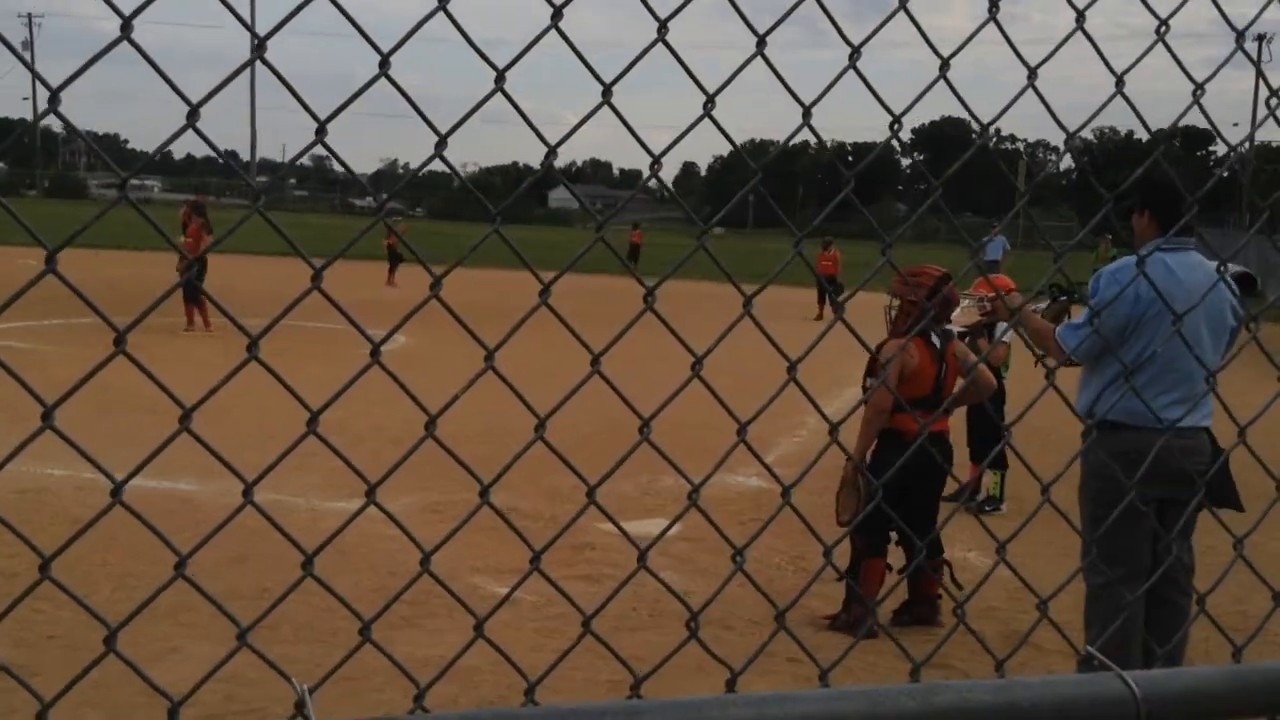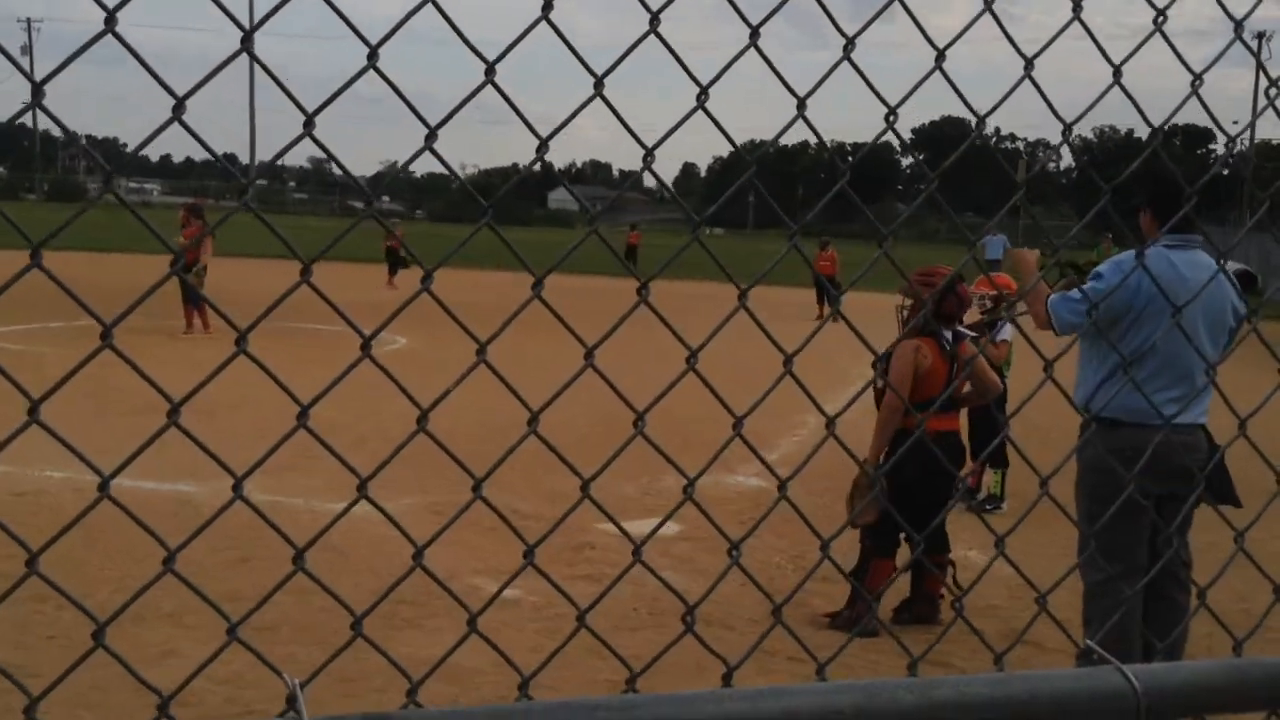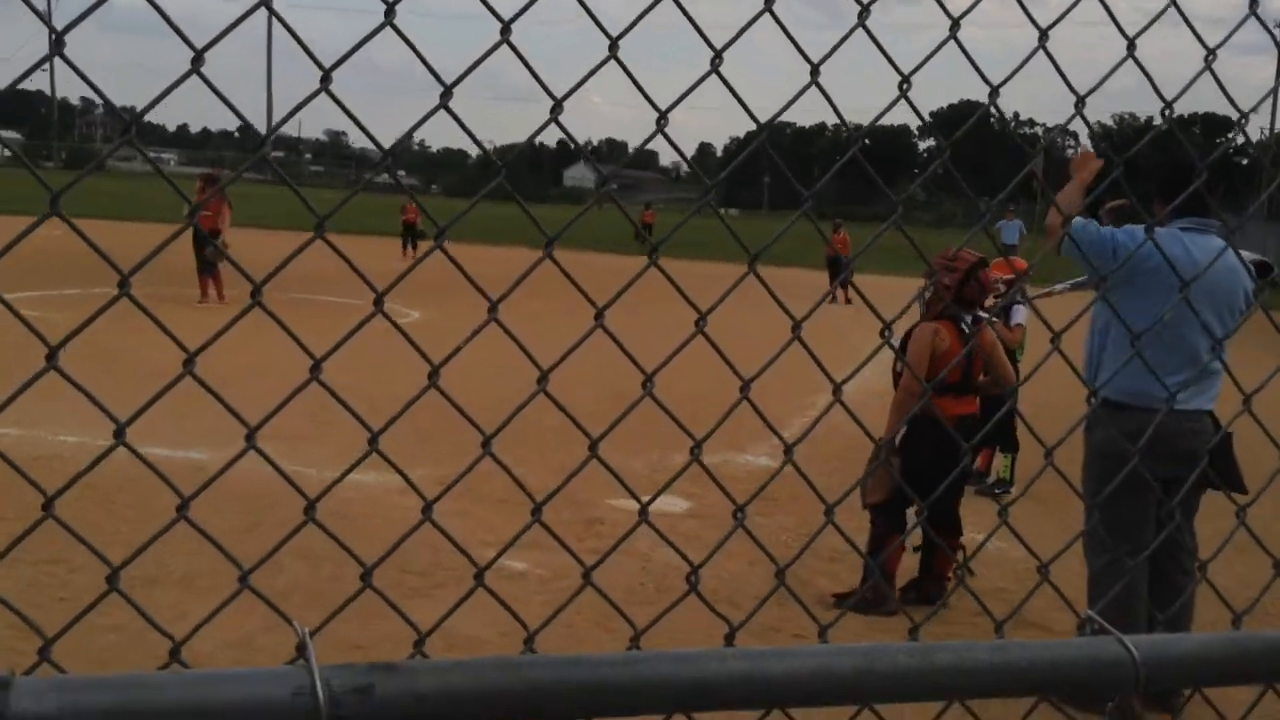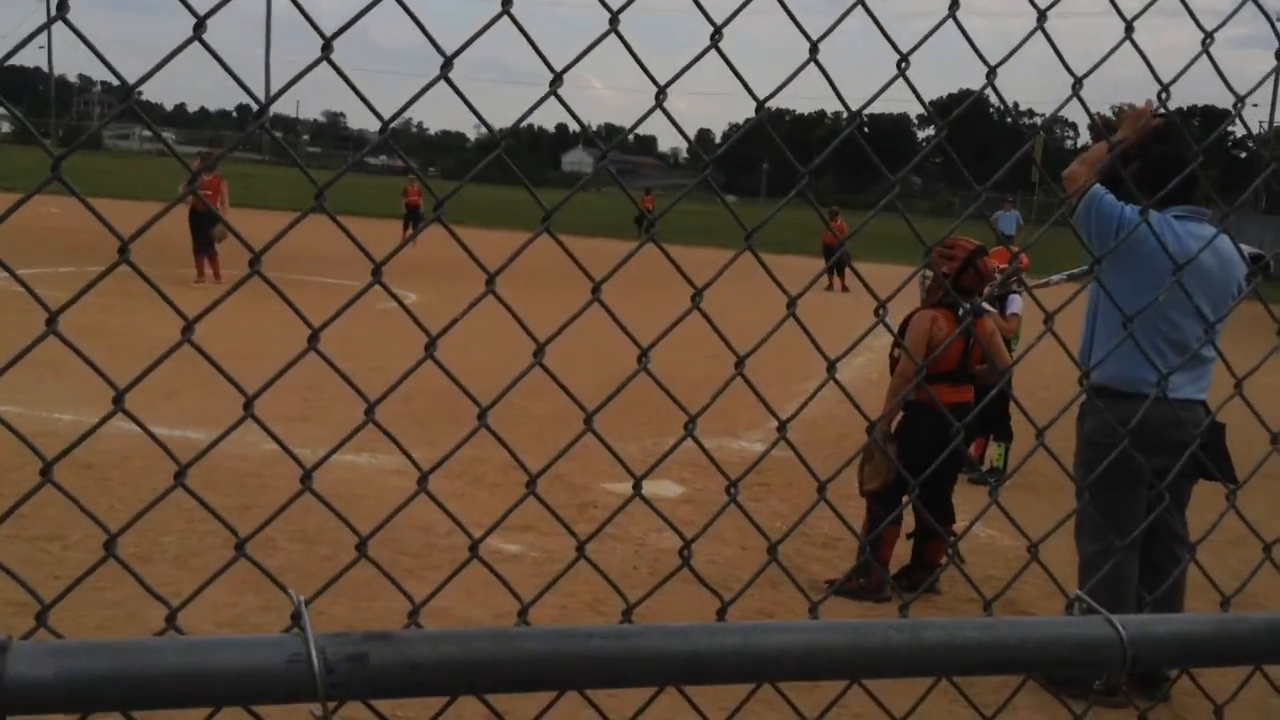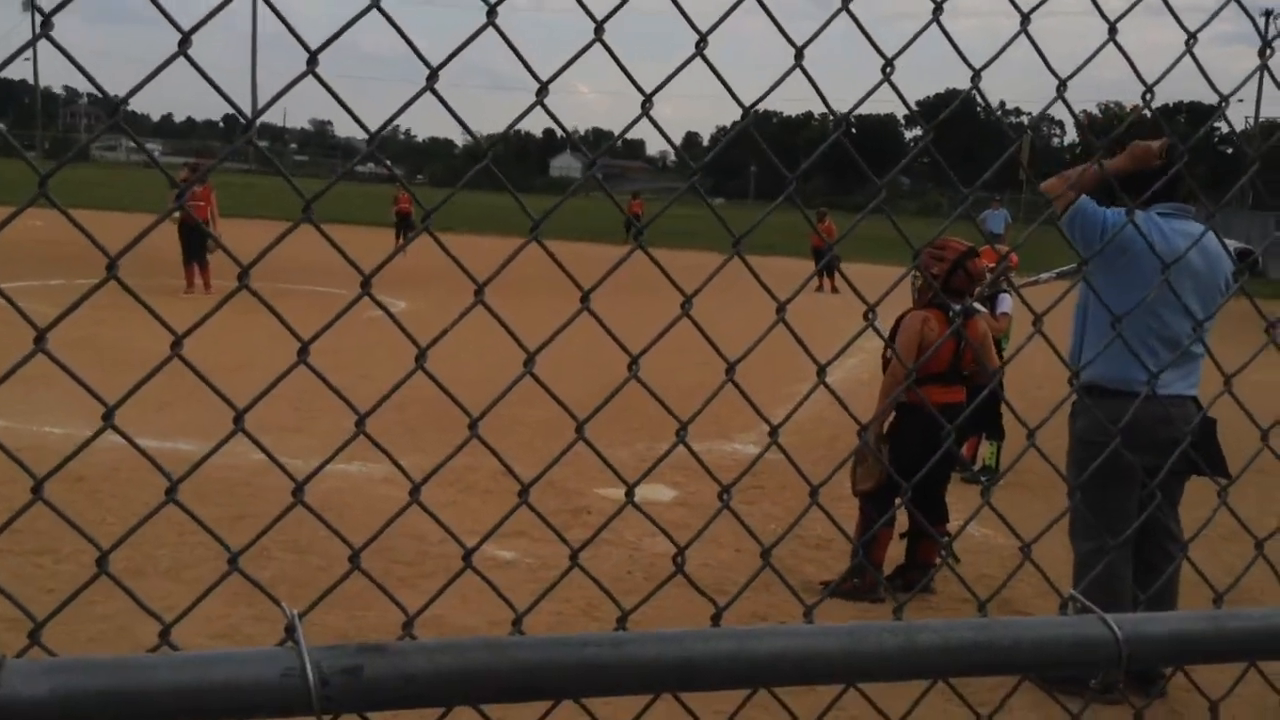
dt=0.3s
person 1, frame 1
left shoulder: (1125, 276)
right shoulder: (1221, 285)
left elbow: (1067, 349)
right elbow: (1209, 359)
left wrist: (1019, 310)
left hip: (1123, 445)
right hip: (1191, 447)
left knee: (1114, 576)
right knee: (1172, 575)
person 1, frame 2
left shoulder: (1128, 271)
right shoulder: (1224, 283)
left elbow: (1051, 316)
left wrist: (1027, 270)
left hip: (1120, 441)
right hip: (1188, 442)
left knee: (1113, 574)
right knee: (1171, 570)
person 1, frame 3
left shoulder: (1139, 248)
right shoulder: (1237, 267)
left elbow: (1057, 226)
left wrist: (1082, 176)
left hip: (1128, 423)
right hip: (1194, 427)
left knee: (1119, 554)
right knee: (1174, 553)
person 1, frame 4
left shoulder: (1132, 232)
right shoulder: (1230, 253)
left elbow: (1075, 177)
left wrist: (1124, 136)
left hip: (1121, 410)
right hip: (1187, 416)
left knee: (1109, 542)
right knee: (1166, 542)
left ankle: (1103, 670)
right ankle: (1151, 667)
person 1, frame 5
left shoulder: (1118, 233)
right shoulder: (1216, 251)
left elbow: (1054, 191)
left wrist: (1120, 163)
left hip: (1112, 410)
right hip: (1178, 414)
left knee: (1103, 542)
right knee: (1159, 541)
left ankle: (1098, 669)
right ankle: (1147, 665)
person 2, frame 1
left shoulder: (897, 348)
right shoulder: (951, 347)
left elbow: (879, 406)
right elbow: (986, 384)
left wrist: (857, 454)
left hip: (898, 448)
right hip: (937, 448)
left knee: (871, 528)
right knee: (922, 527)
left ankle: (859, 612)
right ankle: (925, 604)
person 2, frame 2
left shoulder: (911, 347)
right shoulder: (963, 347)
left elbow: (893, 406)
right elbow: (992, 389)
left wrist: (873, 456)
left hip: (914, 449)
right hip: (949, 448)
left knee: (881, 527)
right knee: (930, 527)
left ankle: (862, 611)
right ankle: (925, 602)
person 2, frame 3
left shoulder: (929, 331)
right shoulder: (983, 333)
left elbow: (909, 389)
right elbow: (1006, 380)
left wrist: (888, 437)
left hip: (929, 430)
right hip: (964, 430)
left knee: (889, 505)
right knee: (943, 508)
left ankle: (877, 589)
right ankle: (932, 584)
person 2, frame 4
left shoulder: (928, 318)
right shoulder: (982, 322)
left elbow: (906, 374)
right elbow: (1003, 366)
left wrist: (883, 422)
left hip: (926, 417)
right hip: (960, 417)
left knee: (886, 492)
right knee: (937, 495)
left ankle: (871, 577)
right ankle: (924, 571)
person 2, frame 5
left shoulder: (919, 319)
right shoulder: (974, 322)
left elbow: (897, 376)
right elbow: (990, 369)
left wrist: (875, 424)
left hip: (917, 417)
right hip: (953, 416)
left knee: (879, 493)
right knee: (930, 496)
left ankle: (865, 577)
right ankle: (919, 571)
person 3, frame 1
left shoulder: (1002, 326)
right shoulder: (982, 325)
left elbow: (996, 359)
left wrist: (978, 337)
right wrist: (964, 336)
left hip: (992, 391)
left knee: (993, 442)
right knee: (975, 441)
left ankle: (996, 497)
right ankle: (972, 488)
person 3, frame 2
left shoulder: (1004, 325)
right shoulder: (983, 325)
left elbow: (999, 357)
left wrist: (980, 337)
left knee: (995, 442)
right knee: (977, 440)
left ankle: (996, 496)
right ankle: (974, 486)
person 3, frame 3
left shoulder: (1017, 308)
right shoulder: (997, 308)
left elbow: (1014, 341)
left wrist: (993, 320)
left knee: (1005, 426)
right knee: (986, 423)
left ankle: (1005, 480)
right ankle: (983, 470)
person 3, frame 4
left shoulder: (1013, 299)
right shoulder: (993, 296)
left elbow: (1009, 331)
left wrist: (989, 309)
left knee: (998, 415)
right knee: (979, 411)
left ankle: (998, 469)
right ankle: (977, 458)
person 3, frame 5
left shoulder: (1003, 297)
right shoulder: (983, 295)
left elbow: (1000, 330)
left wrist: (979, 309)
left knee: (990, 414)
right knee: (971, 410)
left ankle: (991, 468)
right ankle: (969, 458)
